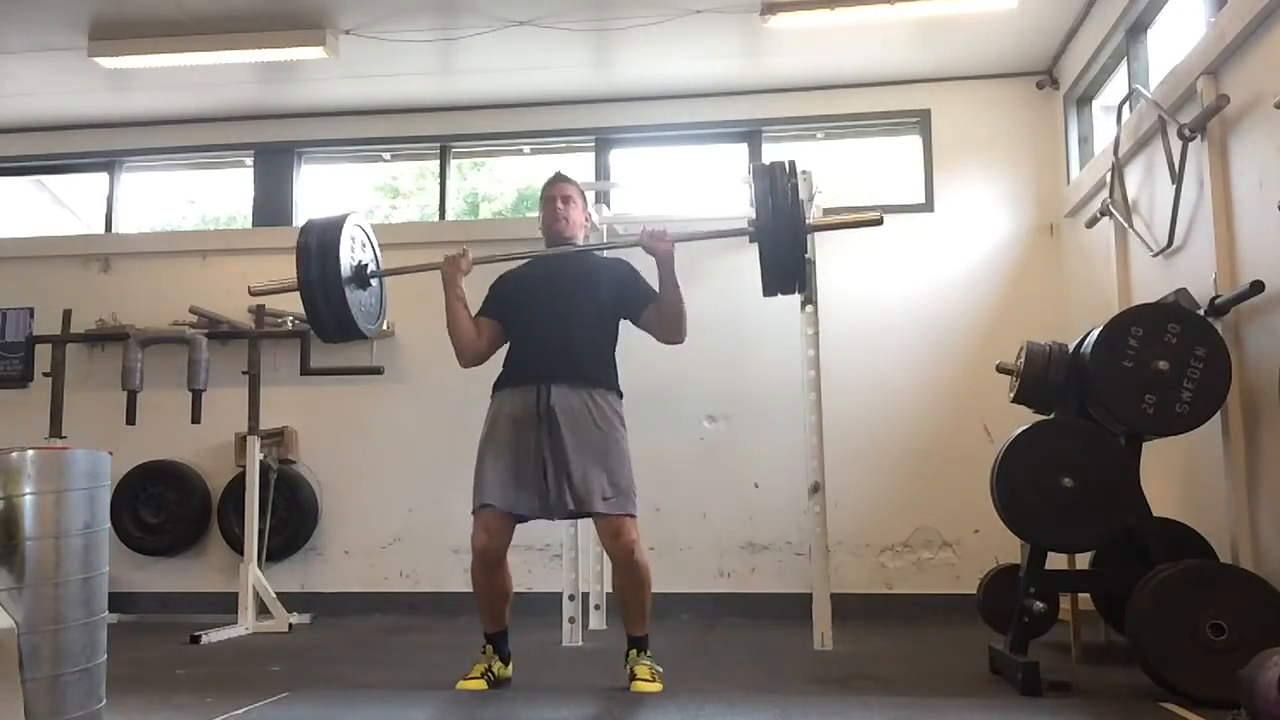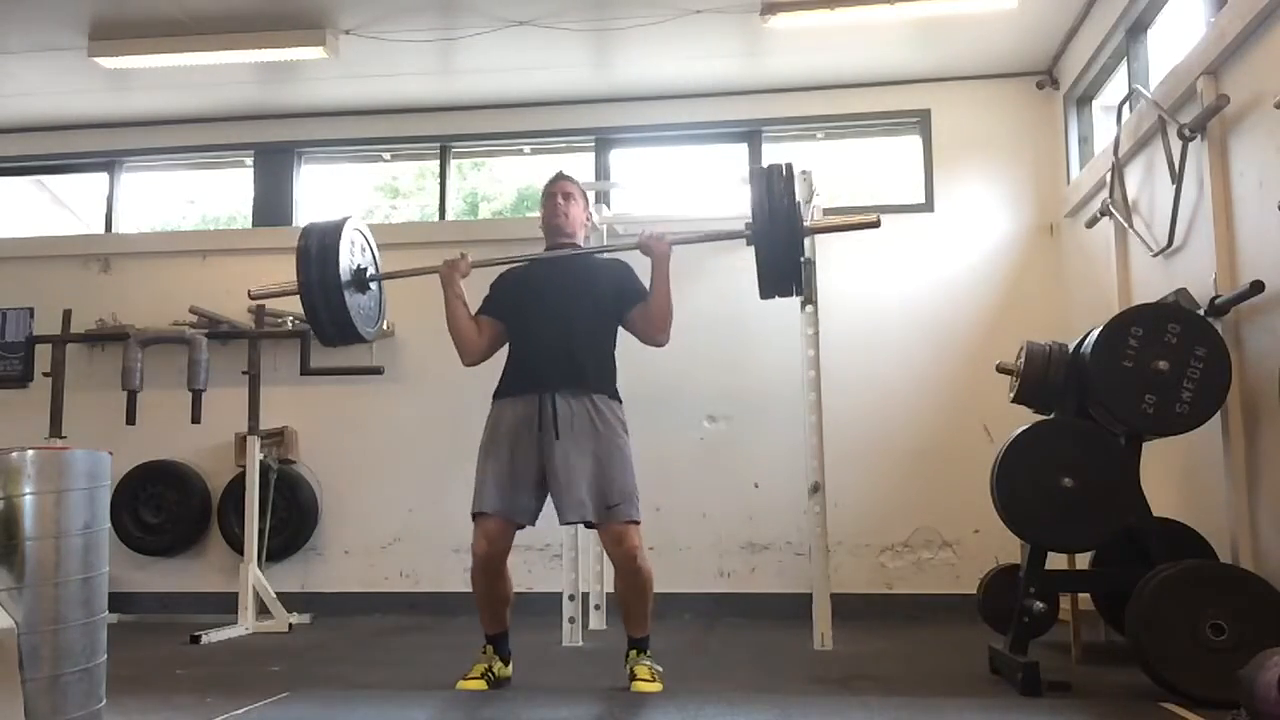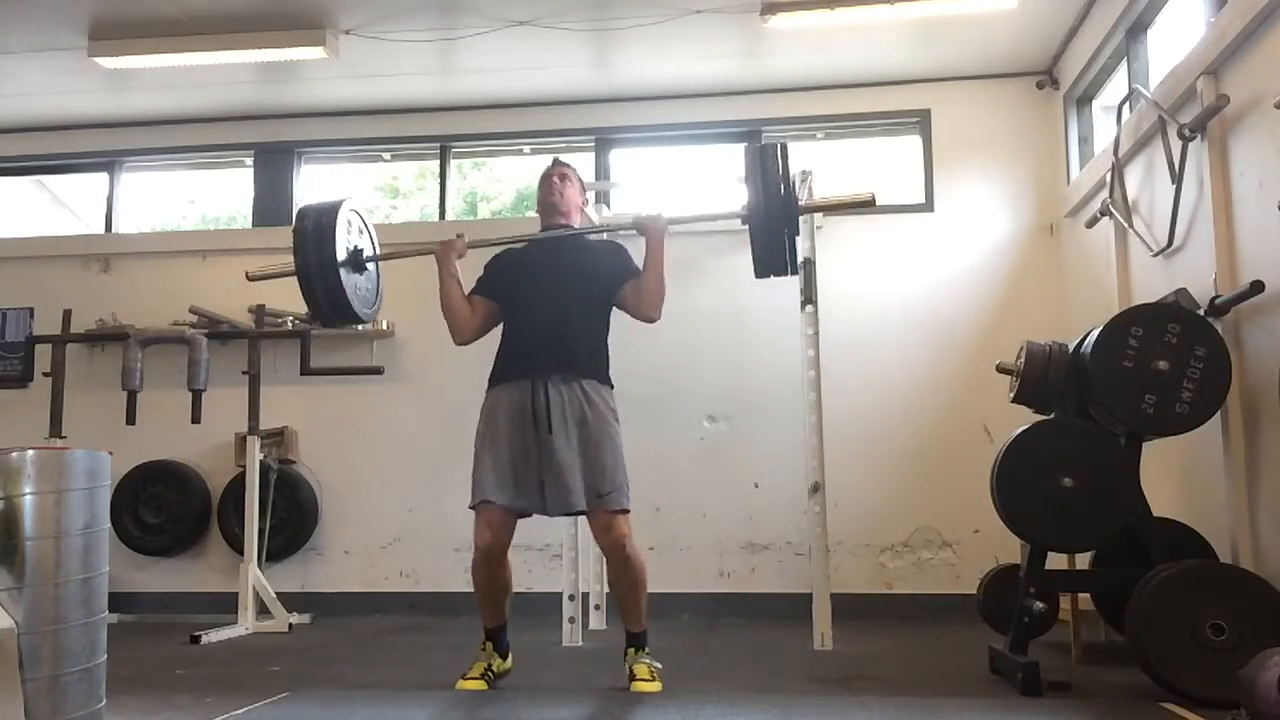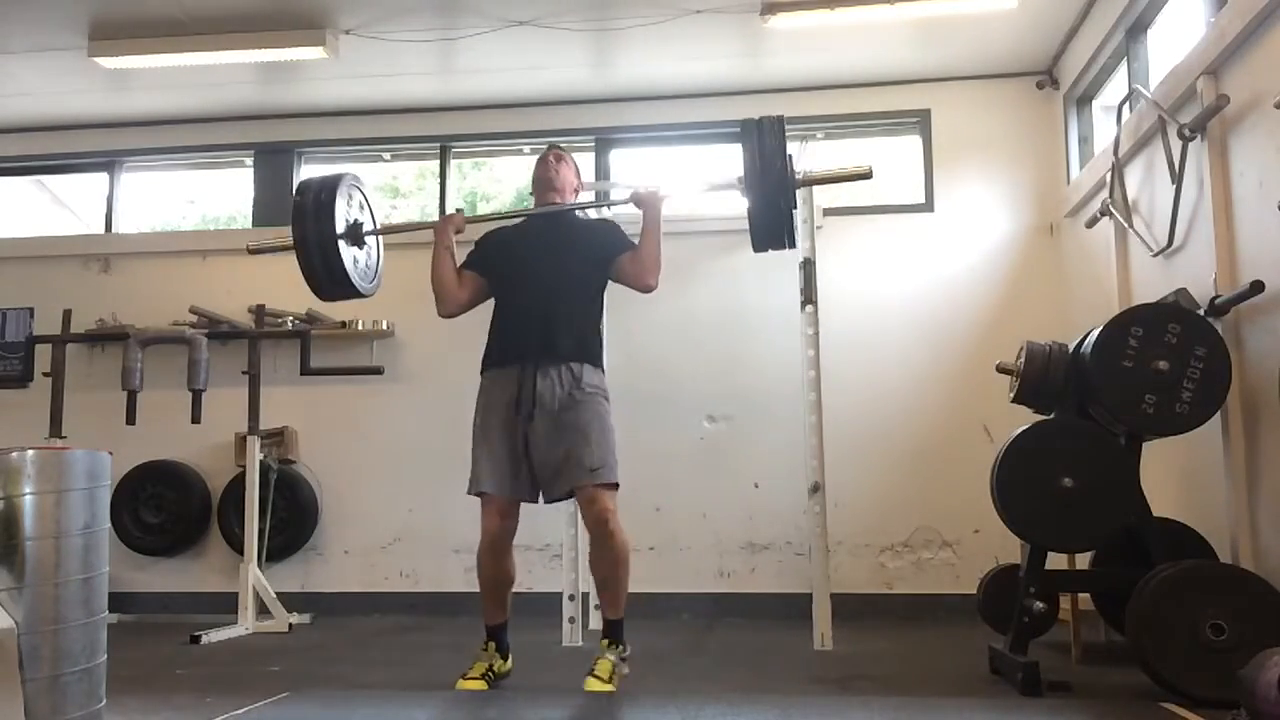
dt=0.2s
person 1, frame 1
left shoulder: (613, 272)
right shoulder: (512, 281)
left elbow: (673, 332)
right elbow: (470, 352)
left wrist: (664, 263)
right wrist: (453, 283)
left hip: (588, 401)
right hip: (515, 405)
left knee: (623, 540)
right knee: (486, 541)
left ankle: (639, 654)
right ankle: (496, 653)
person 1, frame 2
left shoulder: (613, 272)
right shoulder: (512, 281)
left elbow: (656, 333)
right elbow: (473, 350)
left wrist: (660, 262)
right wrist: (452, 287)
left hip: (590, 408)
right hip: (516, 410)
left knee: (626, 547)
right knee: (487, 547)
left ankle: (640, 654)
right ankle: (496, 653)
person 1, frame 3
left shoulder: (606, 255)
right shoulder: (506, 262)
left elbow: (649, 308)
right elbow: (464, 329)
left wrist: (655, 242)
right wrist: (447, 266)
left hip: (581, 394)
right hip: (510, 398)
left knee: (616, 536)
right knee: (489, 537)
left ankle: (639, 651)
right ankle: (495, 649)
person 1, frame 4
left shoulder: (598, 232)
right shoulder: (499, 240)
left elbow: (646, 277)
right elbow: (450, 302)
left wrist: (651, 214)
right wrist: (444, 239)
left hip: (573, 379)
right hip: (505, 383)
left knee: (601, 511)
right knee: (496, 524)
left ankle: (613, 643)
right ankle: (496, 648)
